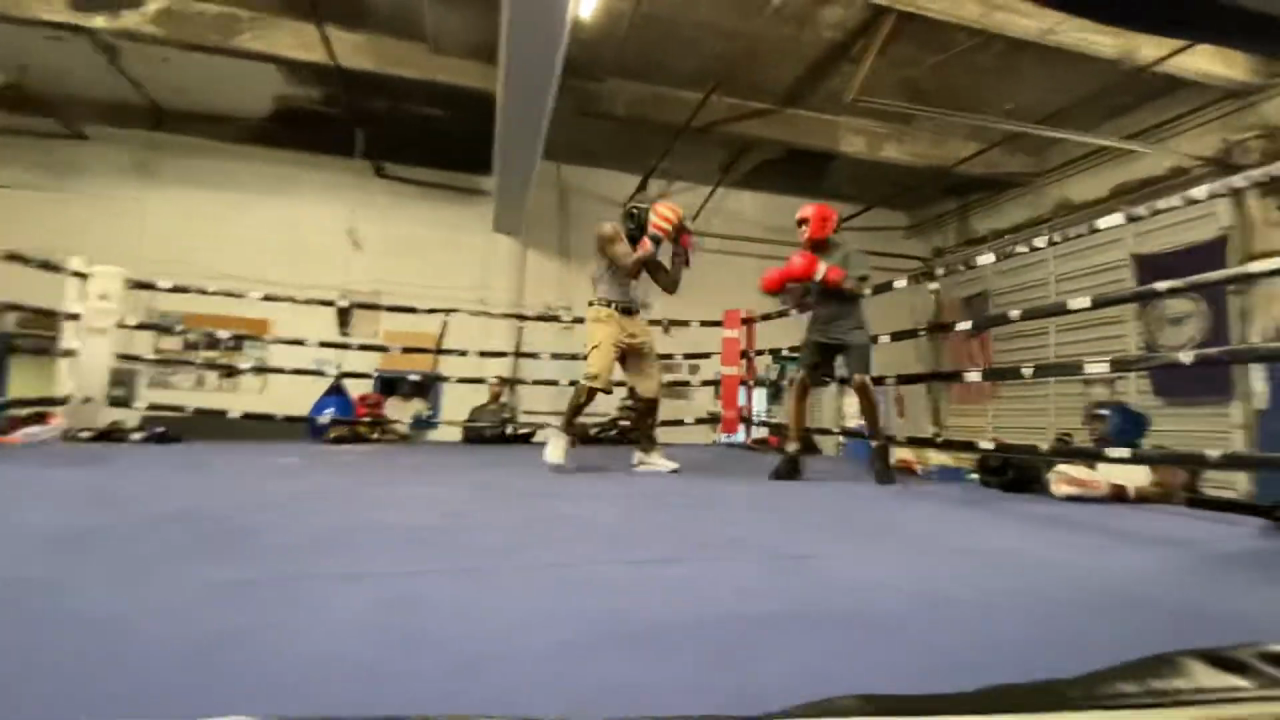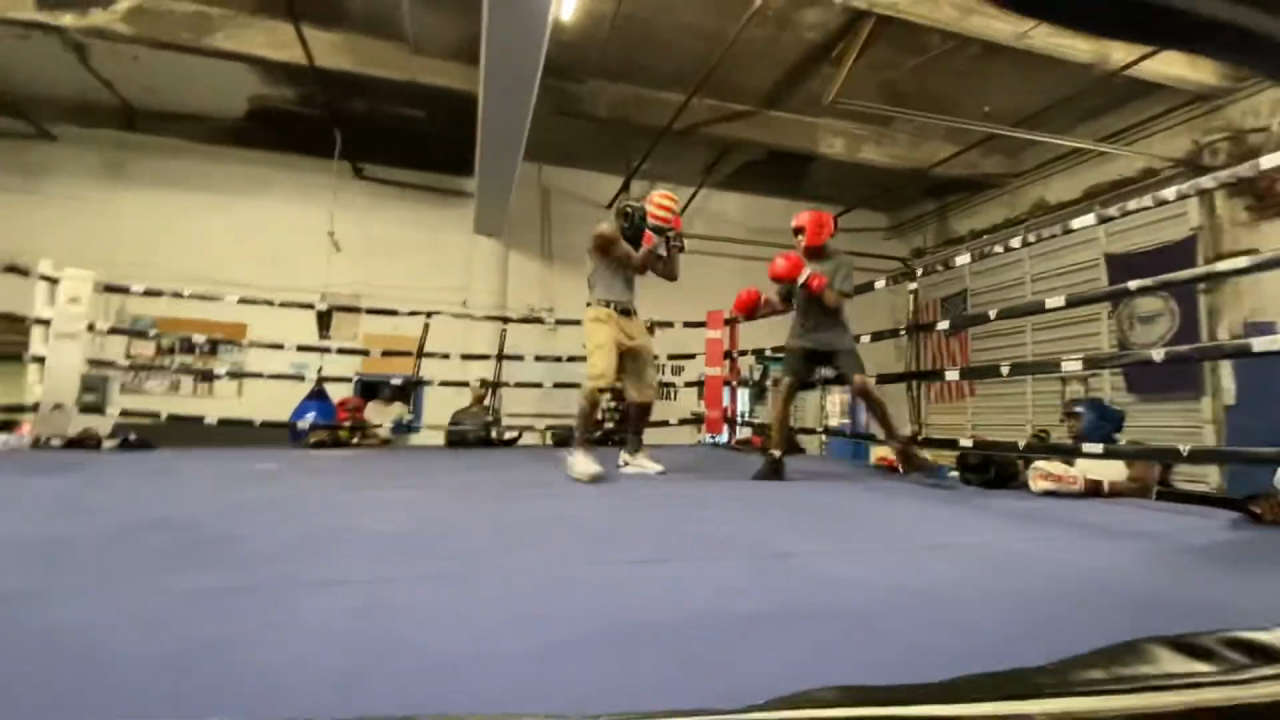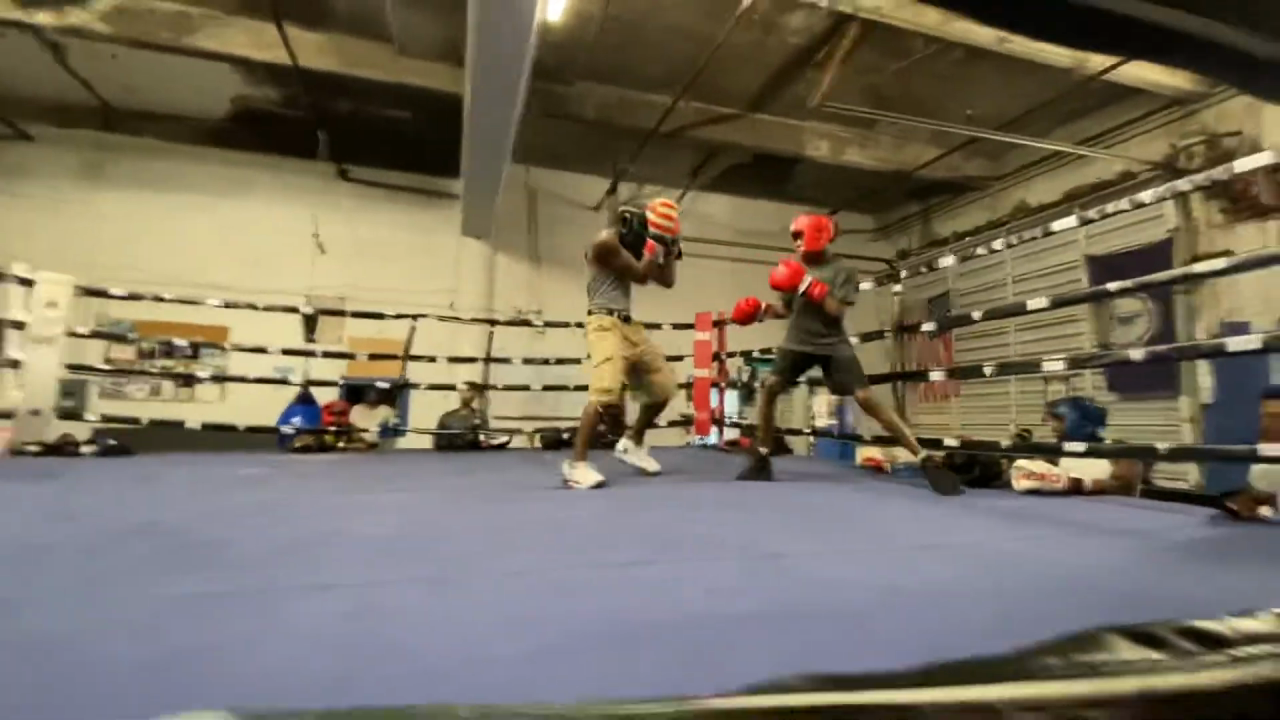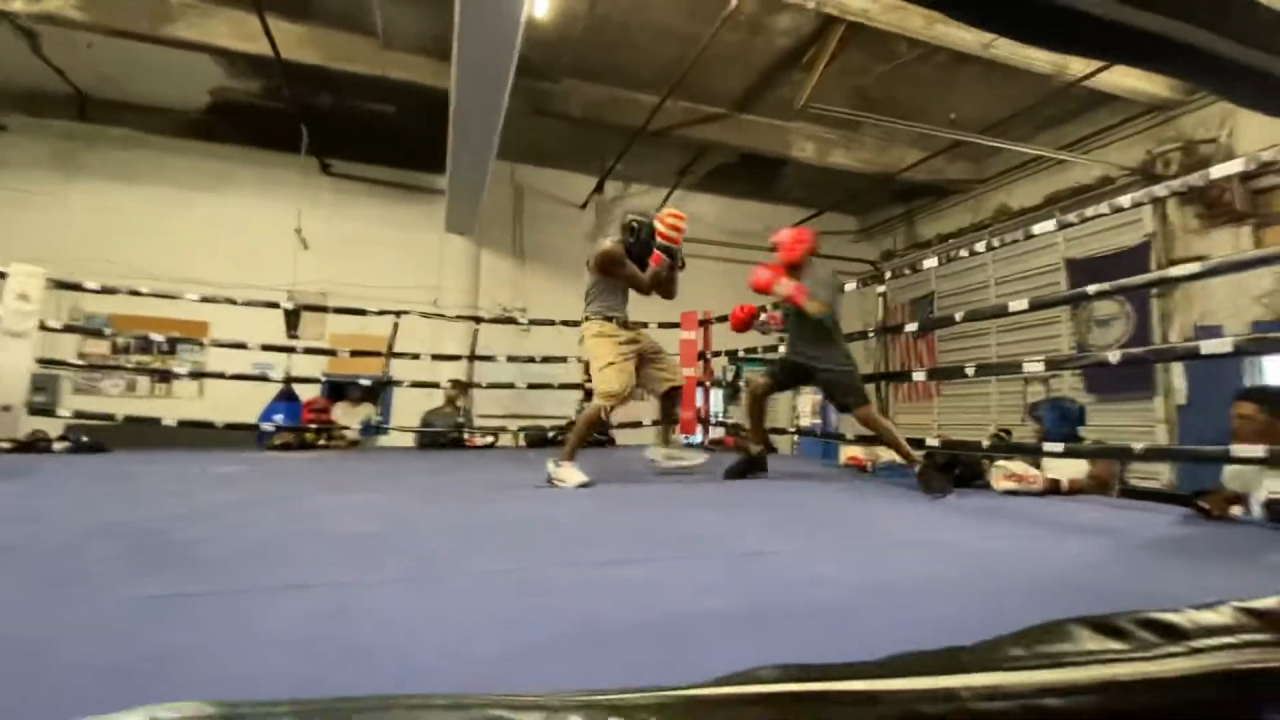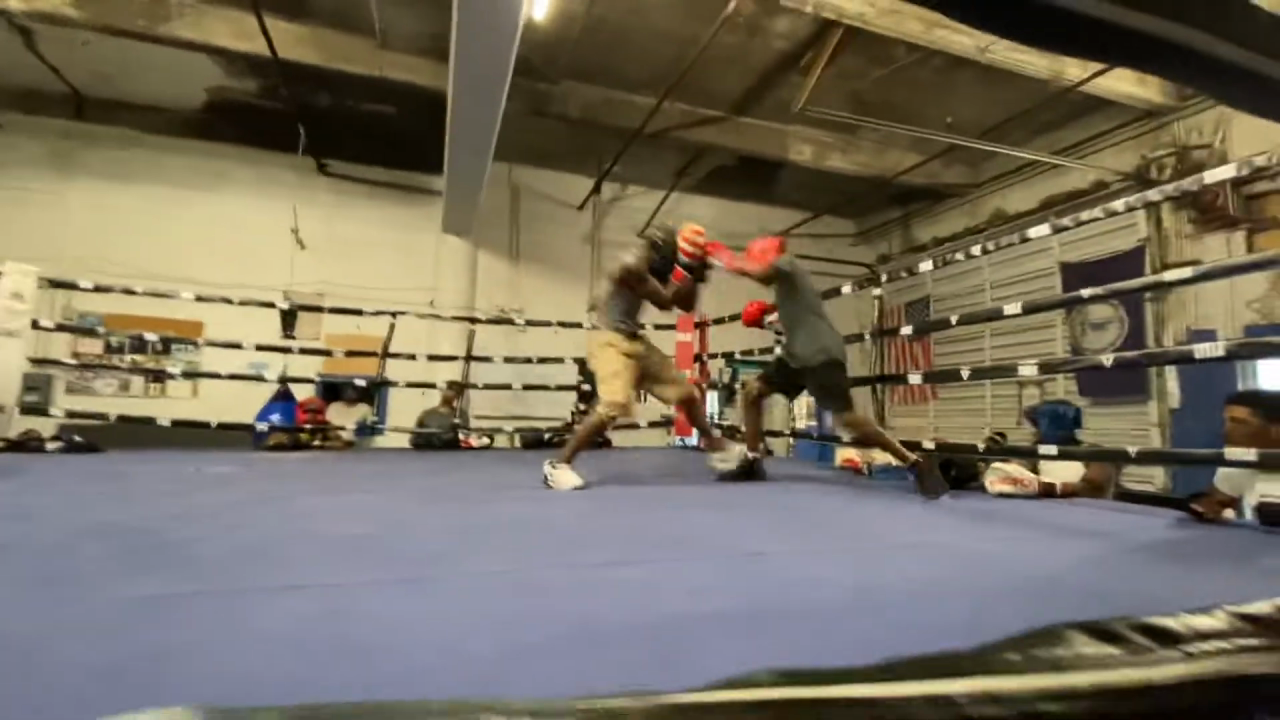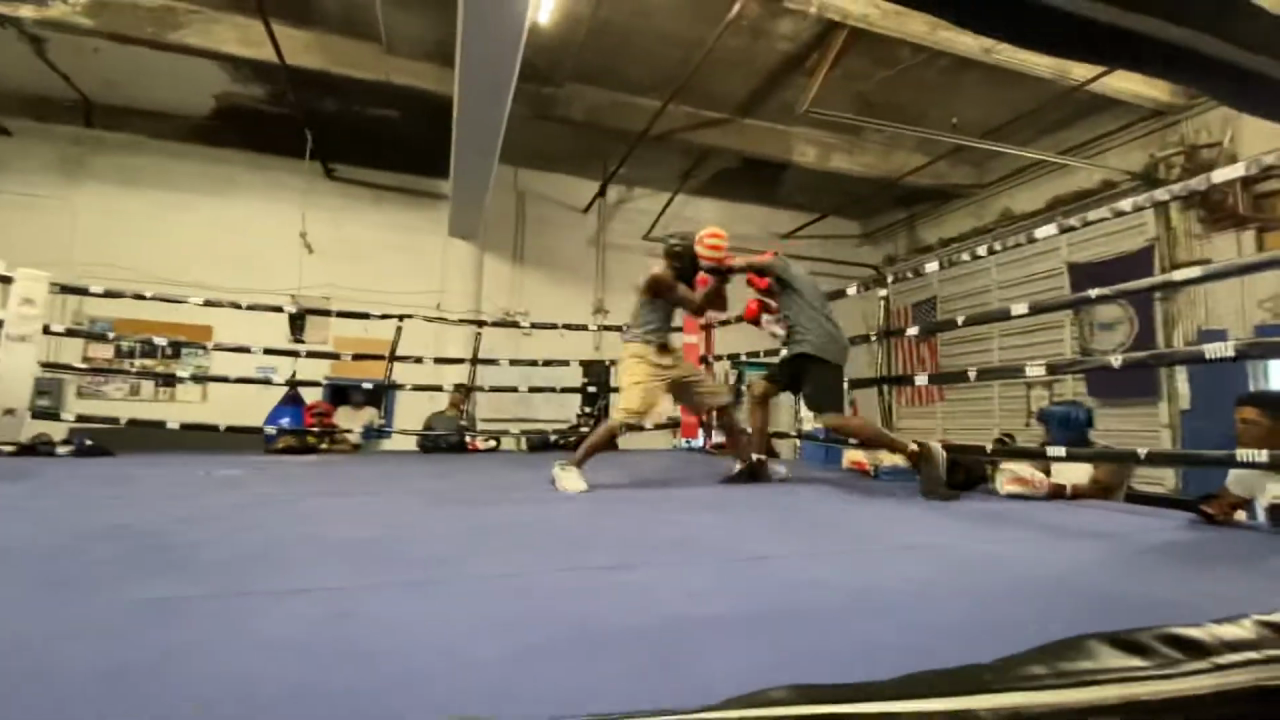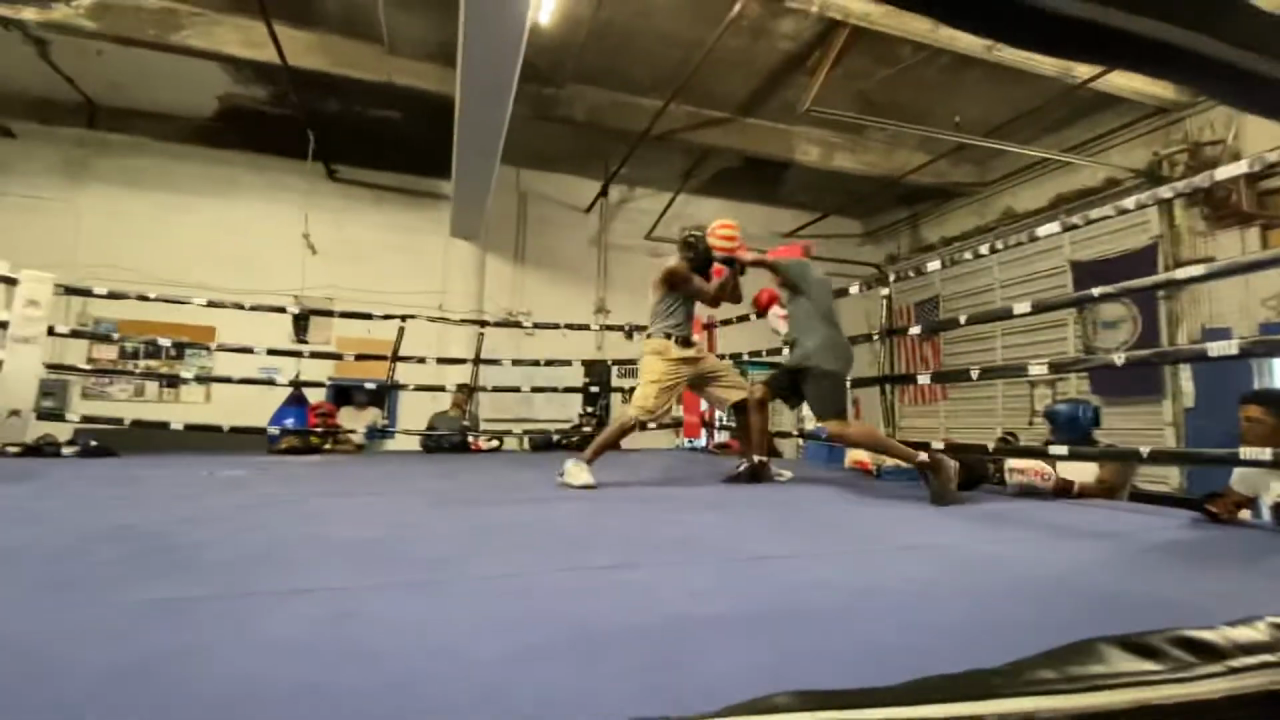
dt=0.1s
person 1, frame 1
left shoulder: (642, 245)
right shoulder: (609, 233)
left elbow: (670, 286)
right elbow: (631, 268)
left wrist: (680, 248)
right wrist: (654, 239)
left hip: (633, 319)
right hip: (603, 316)
left knee: (650, 389)
right knee: (596, 378)
left ankle: (647, 452)
right ankle: (562, 434)
person 1, frame 2
left shoulder: (642, 242)
right shoulder: (606, 234)
left elbow: (671, 274)
right elbow: (639, 265)
left wrist: (672, 240)
right wrist: (654, 232)
left hip: (631, 319)
right hip: (604, 316)
left knee: (644, 392)
right knee: (599, 382)
left ankle: (632, 453)
right ankle: (579, 451)
person 1, frame 3
left shoulder: (632, 248)
right shoulder: (606, 241)
left elbow: (668, 281)
right elbow: (641, 276)
left wrist: (669, 245)
right wrist: (657, 239)
left hip: (630, 326)
right hip: (604, 325)
left knee: (662, 388)
right knee: (606, 393)
left ankle: (631, 443)
right ankle: (575, 463)
person 1, frame 4
left shoulder: (635, 256)
right shoulder: (609, 250)
left elbow: (668, 293)
right elbow: (645, 287)
left wrist: (673, 258)
right wrist: (662, 251)
left hip: (627, 331)
right hip: (603, 331)
left knee: (672, 380)
right knee: (609, 396)
left ankle: (666, 447)
right ankle: (562, 464)
person 1, frame 5
left shoulder: (655, 269)
right shoulder: (632, 266)
left elbow: (687, 306)
right elbow: (665, 303)
left wrist: (695, 271)
right wrist: (685, 267)
left hip: (634, 342)
right hip: (611, 343)
left knee: (685, 393)
right knee: (612, 407)
left ankle: (720, 452)
right ankle: (559, 465)
person 1, frame 6
left shoulder: (679, 278)
right shoulder: (660, 275)
left elbow: (719, 305)
right elbow: (696, 307)
left wrist: (718, 276)
right wrist: (710, 272)
left hip: (666, 353)
right hip: (642, 354)
left knee: (719, 397)
right knee: (627, 414)
left ankle: (746, 464)
right ankle: (568, 468)
person 1, frame 7
left shoulder: (698, 272)
right shoulder: (674, 268)
left elbow: (735, 297)
right elbow: (712, 299)
left wrist: (730, 267)
right wrist: (722, 265)
left hip: (691, 349)
right hip: (662, 350)
left knee: (737, 394)
right knee: (640, 411)
left ankle: (750, 464)
right ankle: (579, 463)
person 2, frame 1
left shoulder: (848, 253)
right shoulder: (803, 258)
left elbow: (857, 289)
left wrist: (825, 272)
right wrist: (778, 289)
left hip: (851, 330)
right hip: (820, 332)
left knee: (860, 382)
right knee: (800, 382)
left ankle: (878, 448)
right ankle: (792, 457)
person 2, frame 2
left shoulder: (839, 263)
right shoulder: (794, 262)
left elbow: (834, 303)
right elbow: (783, 304)
left wrist: (808, 278)
right wrist: (760, 304)
left hip: (835, 338)
right hip: (803, 339)
left knee: (862, 386)
right knee: (785, 388)
left ankle: (900, 446)
right ankle: (774, 460)
person 2, frame 3
left shoulder: (840, 271)
right shoulder: (794, 267)
left elbow: (836, 311)
right elbow: (785, 308)
left wrist: (808, 285)
right wrist: (761, 310)
left hip: (832, 345)
right hip: (797, 343)
left knee: (866, 398)
right knee: (770, 386)
left ankle: (925, 460)
right ankle: (760, 458)
person 2, frame 4
left shoulder: (824, 276)
right shoulder: (785, 277)
left elbow: (819, 311)
left wrist: (788, 290)
right wrist: (762, 321)
left hip: (831, 358)
right hip: (798, 356)
left knee: (864, 414)
right knee: (756, 387)
left ankle: (921, 468)
right ankle: (754, 456)
person 2, frame 5
left shoulder: (787, 266)
right shoulder: (785, 283)
left elbow: (755, 269)
left wrist: (722, 255)
right wrist: (768, 316)
left hip: (819, 354)
right hip: (797, 353)
left knee: (847, 419)
right knee: (752, 391)
left ankle: (916, 463)
right ankle: (752, 464)
person 2, frame 6
left shoulder: (781, 264)
right shoulder: (787, 289)
left elbow: (743, 264)
left wrist: (722, 261)
right wrist: (772, 321)
left hip: (818, 350)
right hip: (805, 352)
left knee: (832, 420)
right knee: (758, 391)
left ankle: (920, 454)
right ankle: (757, 465)
person 2, frame 7
left shoulder: (799, 266)
right shoulder: (809, 285)
left elbow: (754, 258)
right wrist: (776, 312)
left hip: (822, 359)
right hip: (804, 359)
left knee: (835, 430)
right knee: (758, 397)
right ankle: (758, 466)
